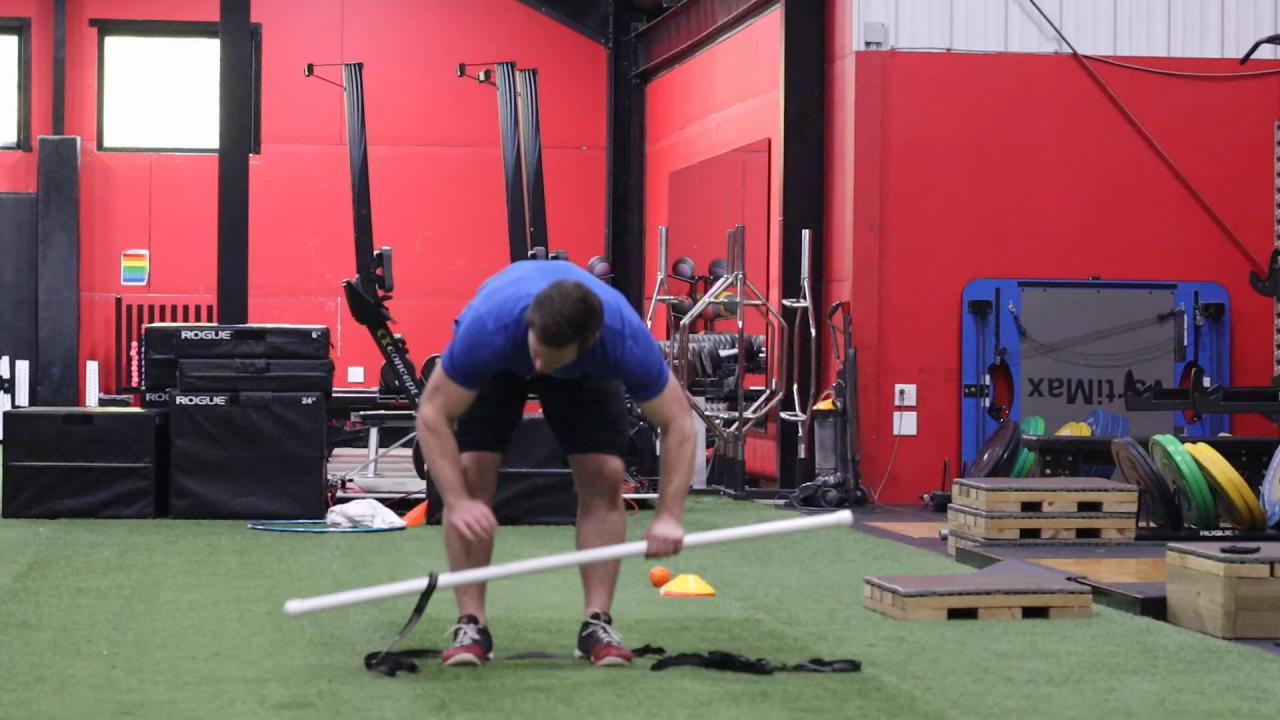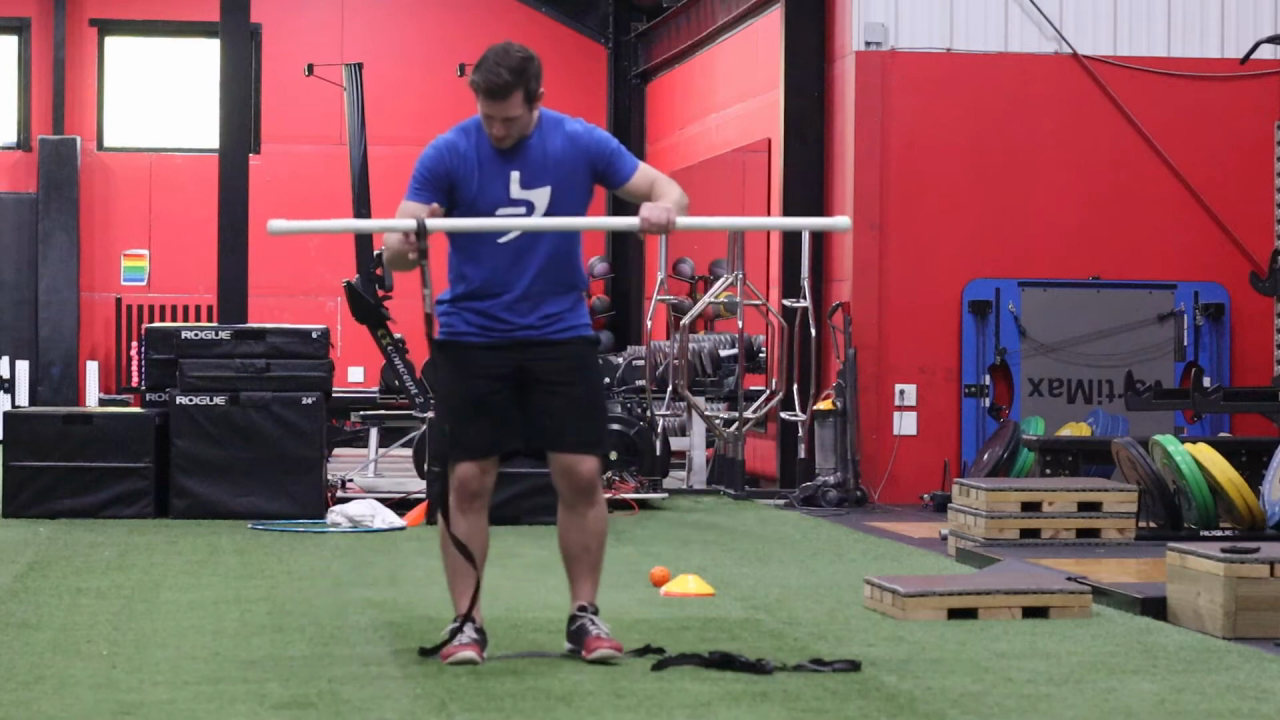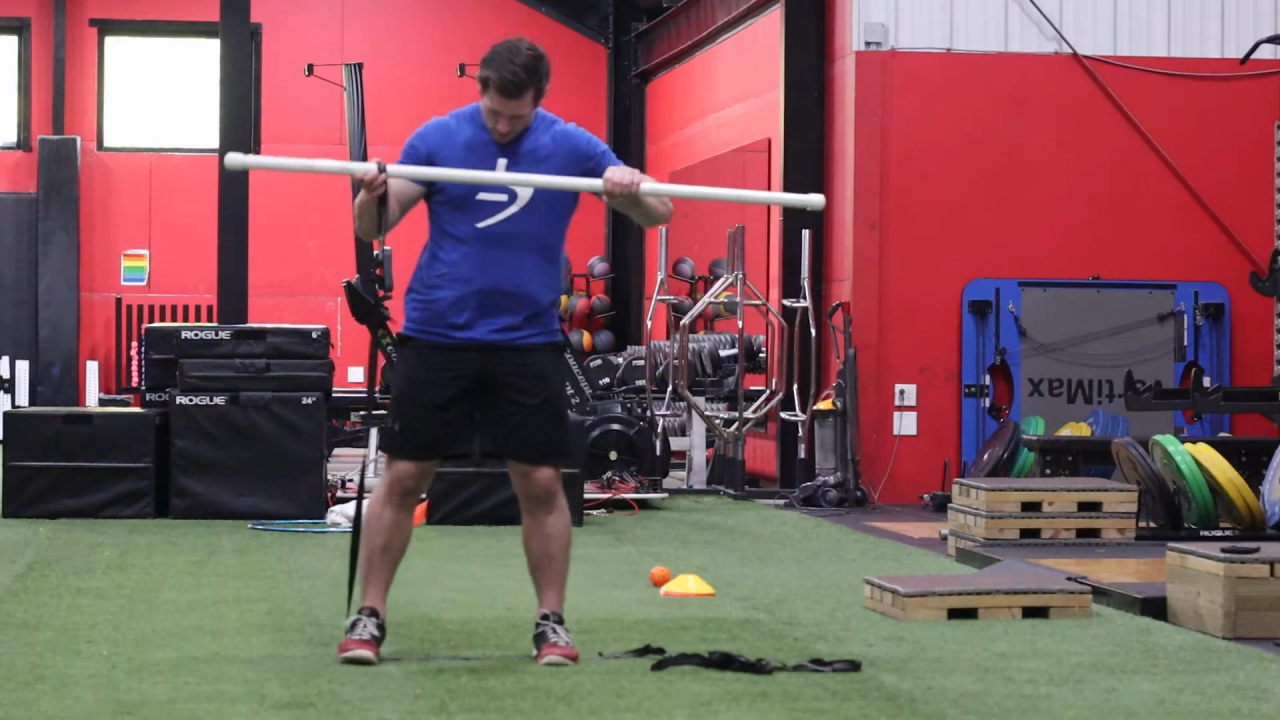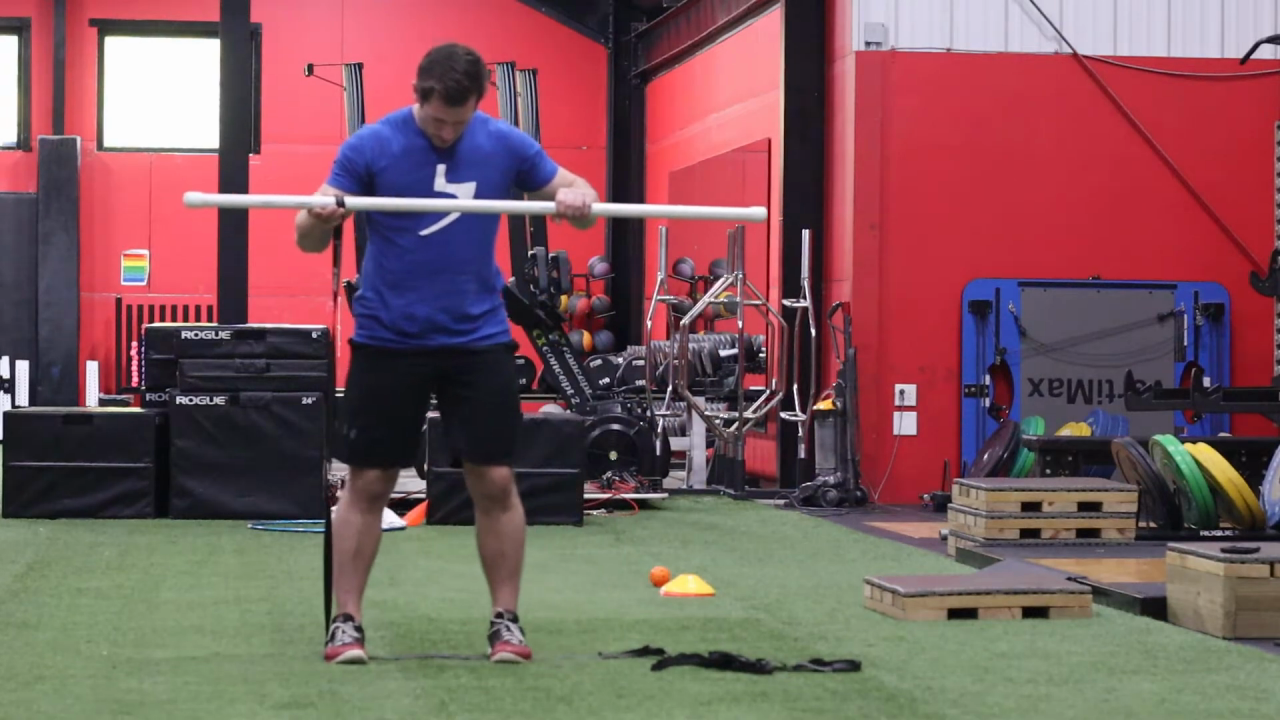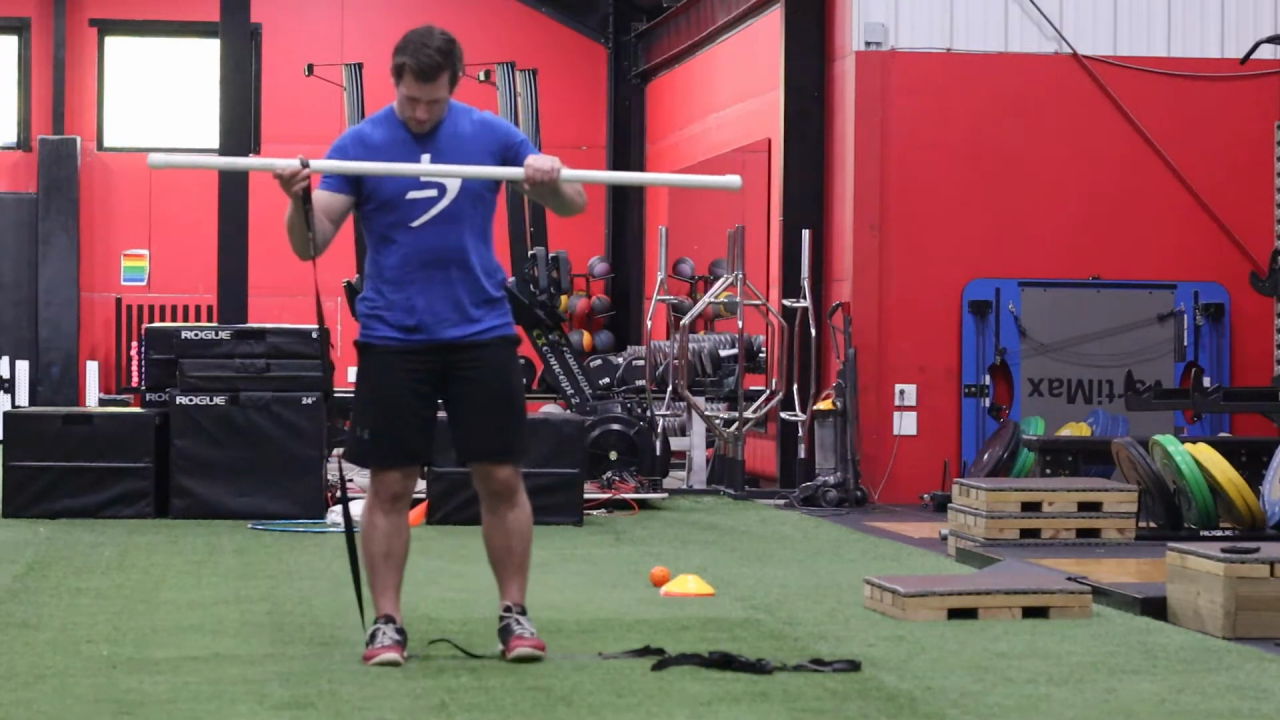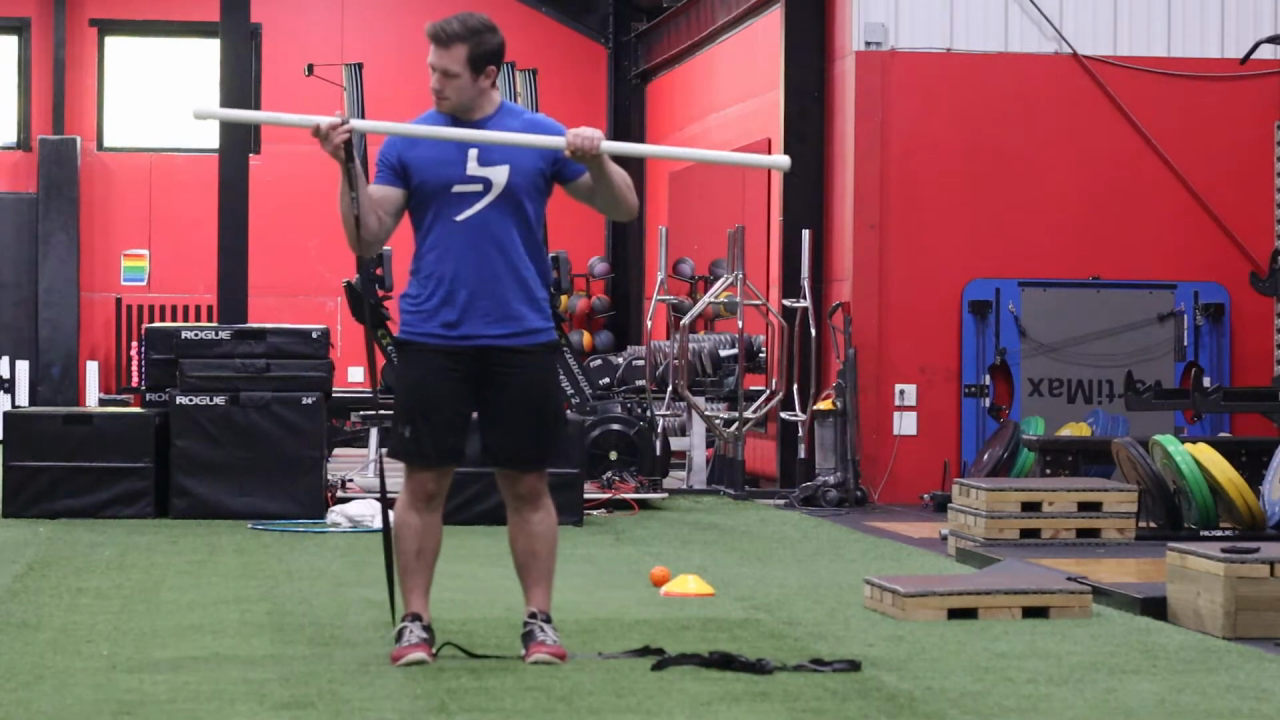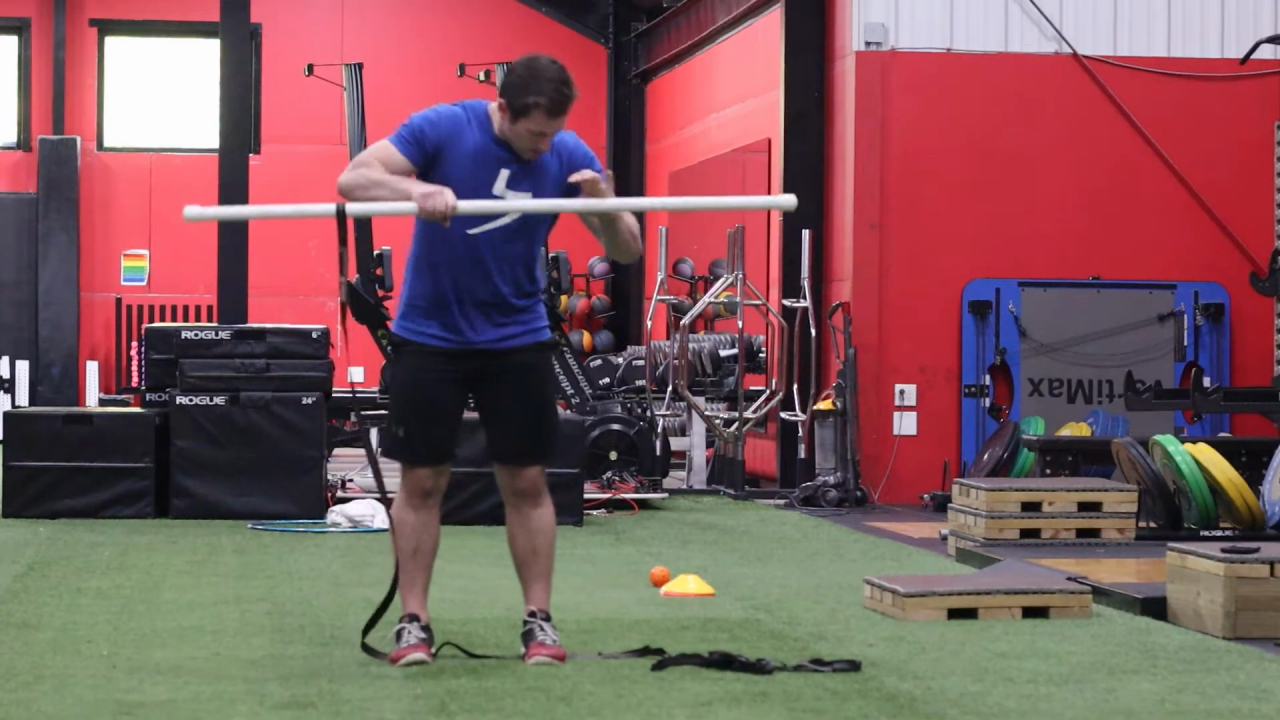
dt=0.7s
person 1, frame 1
left shoulder: (624, 339)
right shoulder: (488, 329)
left elbow: (678, 424)
right elbow: (433, 415)
left wrist: (668, 513)
right wrist: (457, 502)
left hip: (585, 369)
right hip: (496, 361)
left knee: (604, 475)
right knee: (473, 469)
left ankle: (597, 623)
right ankle: (470, 624)
person 1, frame 2
left shoulder: (582, 143)
right shoulder: (447, 153)
left elbow: (663, 187)
right elbow: (398, 238)
left wrist: (662, 209)
right wrist: (401, 245)
left hip: (562, 334)
right hip: (471, 337)
left knee: (581, 476)
right knee: (468, 480)
left ankle: (584, 615)
right ankle: (465, 621)
person 1, frame 3
left shoulder: (572, 145)
right shoulder: (437, 137)
left elbow: (656, 209)
right elbow: (372, 226)
left wrist: (633, 189)
right wrist: (371, 195)
left hip: (528, 338)
right hip: (435, 334)
left knee: (541, 482)
right knee: (404, 476)
left ankle: (552, 622)
right ankle: (367, 615)
person 1, frame 4
left shoulder: (507, 145)
right shoulder: (370, 146)
left elbow: (575, 195)
right elbow: (308, 239)
left wrist: (578, 201)
right wrist: (318, 219)
left hip: (480, 339)
right hip: (388, 340)
left knee: (495, 483)
right knee: (367, 484)
left ankle: (506, 620)
right ankle: (345, 621)
person 1, frame 5
left shoulder: (493, 134)
right shoulder: (358, 145)
left elbow: (573, 204)
right elbow: (310, 244)
left wrist: (552, 180)
right wrist: (297, 198)
left hip: (482, 333)
right hip: (394, 338)
left knee: (501, 477)
right knee: (390, 484)
left ankle: (515, 614)
right ankle: (386, 622)
person 1, frame 6
left shoulder: (540, 135)
right shoulder: (406, 142)
left elbow: (623, 209)
right elbow: (367, 241)
left wrist: (597, 160)
right wrist: (348, 170)
left hip: (522, 339)
right hip: (432, 339)
left knee: (526, 484)
right knee: (424, 482)
left ankle: (538, 619)
right ankle: (415, 620)
person 1, frame 7
left shoulder: (572, 153)
right shoulder: (443, 126)
left elbow: (623, 249)
right elbow: (352, 179)
left wrist: (605, 205)
right wrist: (415, 188)
left hip: (519, 342)
right hip: (428, 338)
left knee: (527, 480)
right knee: (422, 480)
left ankle: (538, 620)
right ankle: (413, 619)
